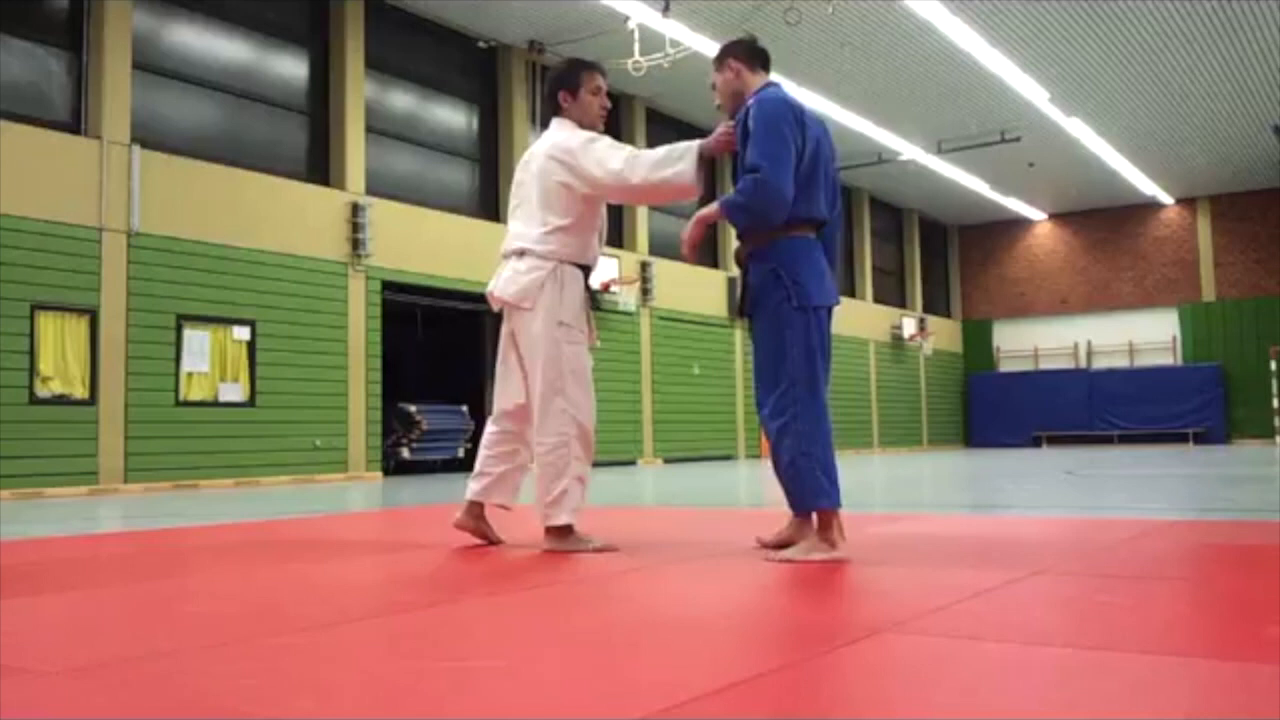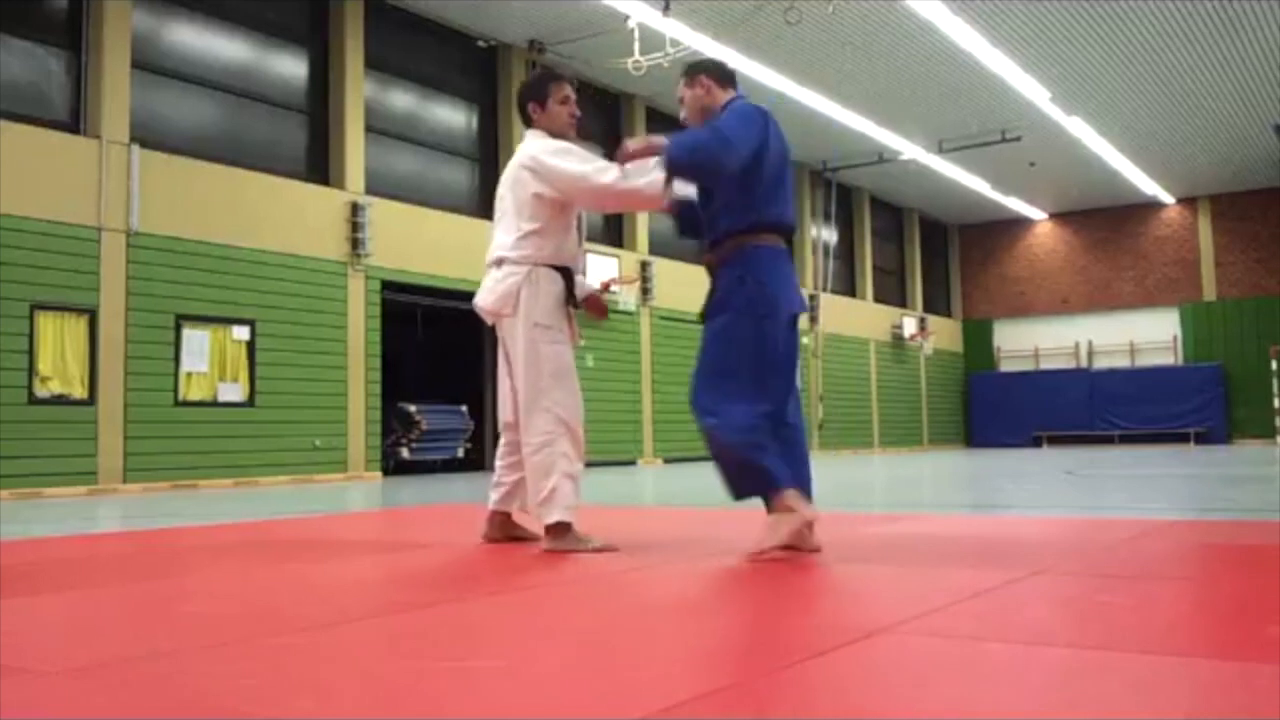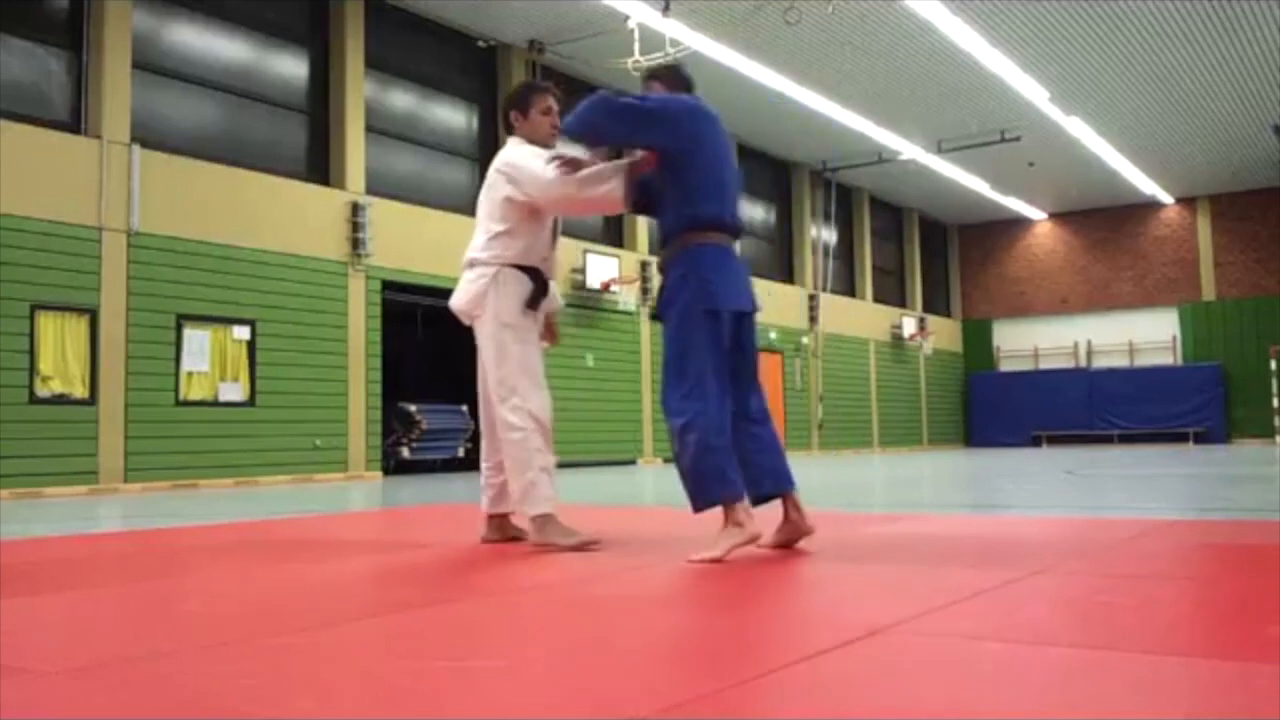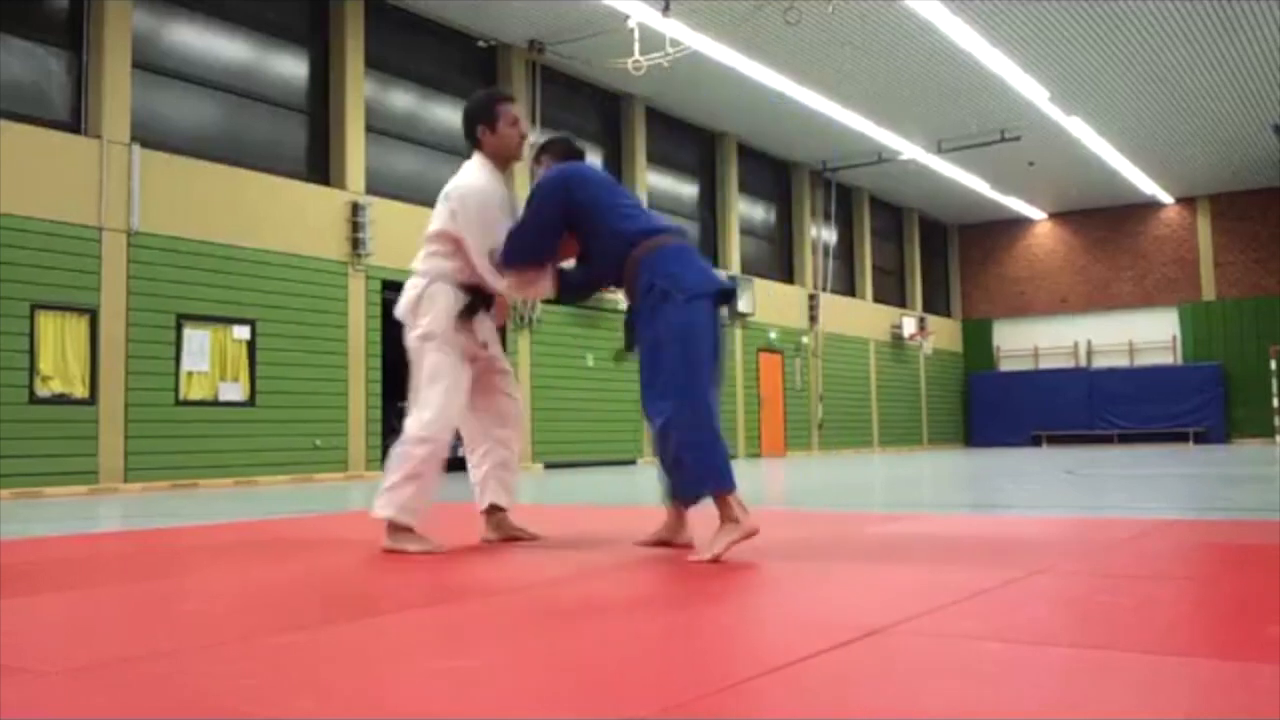
dt=0.3s
person 1, frame 1
left shoulder: (767, 109)
right shoulder: (806, 120)
left elbow: (767, 195)
right elbow: (830, 211)
left wrist: (710, 213)
left hip: (783, 268)
right hip: (806, 266)
left knee: (789, 400)
right knee: (795, 398)
left ankle: (827, 532)
right ankle: (804, 520)
person 1, frame 2
left shoulder: (743, 115)
right shoulder: (743, 126)
left elbow: (712, 155)
right elbow: (722, 217)
left wrist: (656, 145)
right wrist: (672, 205)
left hip: (752, 277)
right hip: (769, 276)
left knee: (718, 399)
right knee: (775, 402)
left ankle: (788, 503)
right ankle: (799, 521)
person 1, frame 3
left shoulder: (680, 113)
right shoulder: (707, 133)
left elbow: (603, 114)
right elbow: (649, 193)
left wrist: (573, 138)
left hip: (698, 273)
right hip: (725, 274)
left knee: (692, 402)
right knee: (741, 399)
left ankle: (737, 520)
right ankle: (793, 513)
person 1, frame 4
left shoulder: (561, 178)
right shoulder: (594, 191)
left elbow: (526, 244)
right elbow: (587, 278)
left wrist: (509, 264)
right wrist: (546, 274)
left hip: (667, 282)
right hip: (689, 278)
left knee: (676, 403)
right knee: (685, 402)
left ankle: (732, 513)
right ankle: (676, 519)
person 2, frame 1
left shoulder: (544, 152)
right shoulder: (574, 145)
right elbow: (637, 176)
right wrist: (705, 149)
left hip: (529, 281)
right hip: (550, 284)
left knee: (518, 406)
right knee: (565, 407)
left ankle: (475, 507)
right ankle: (560, 526)
person 2, frame 2
left shoulder: (537, 162)
right shoulder: (543, 155)
right elbow: (606, 184)
left wrist: (582, 289)
left hip: (525, 290)
right hip: (531, 291)
left knee: (524, 411)
right knee: (552, 408)
left ankle: (501, 514)
right ankle: (558, 525)
person 2, frame 3
left shoulder: (530, 168)
right shoulder: (518, 161)
right elbow: (577, 191)
left wrist: (546, 312)
right wrist: (632, 170)
left hip: (518, 298)
right hip: (503, 293)
left knee: (505, 408)
right knee: (525, 403)
left ankle: (499, 516)
right ankle: (540, 517)
person 2, frame 4
left shoulder: (493, 183)
right shoulder: (474, 189)
right elbow: (497, 267)
left wrist: (496, 303)
right wrist: (547, 276)
left hip: (469, 310)
right hip: (440, 306)
left knee: (499, 408)
right knee: (438, 411)
left ankle: (495, 514)
right ankle: (398, 521)
